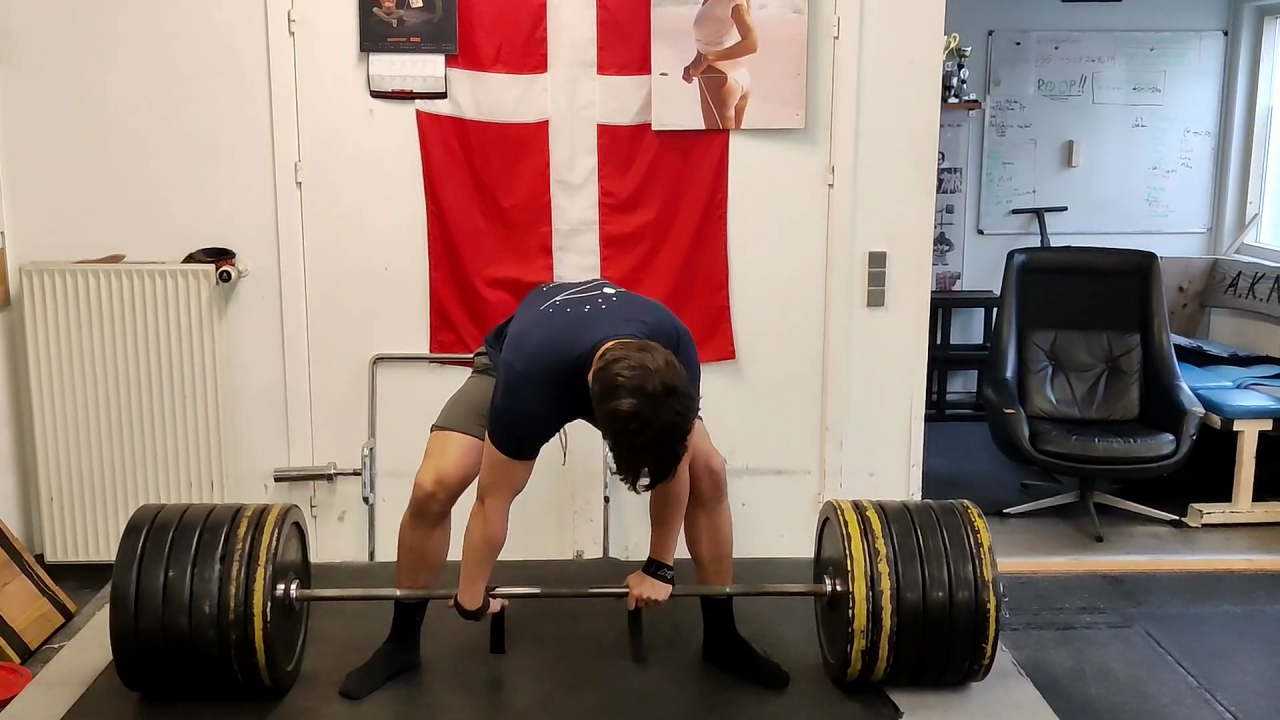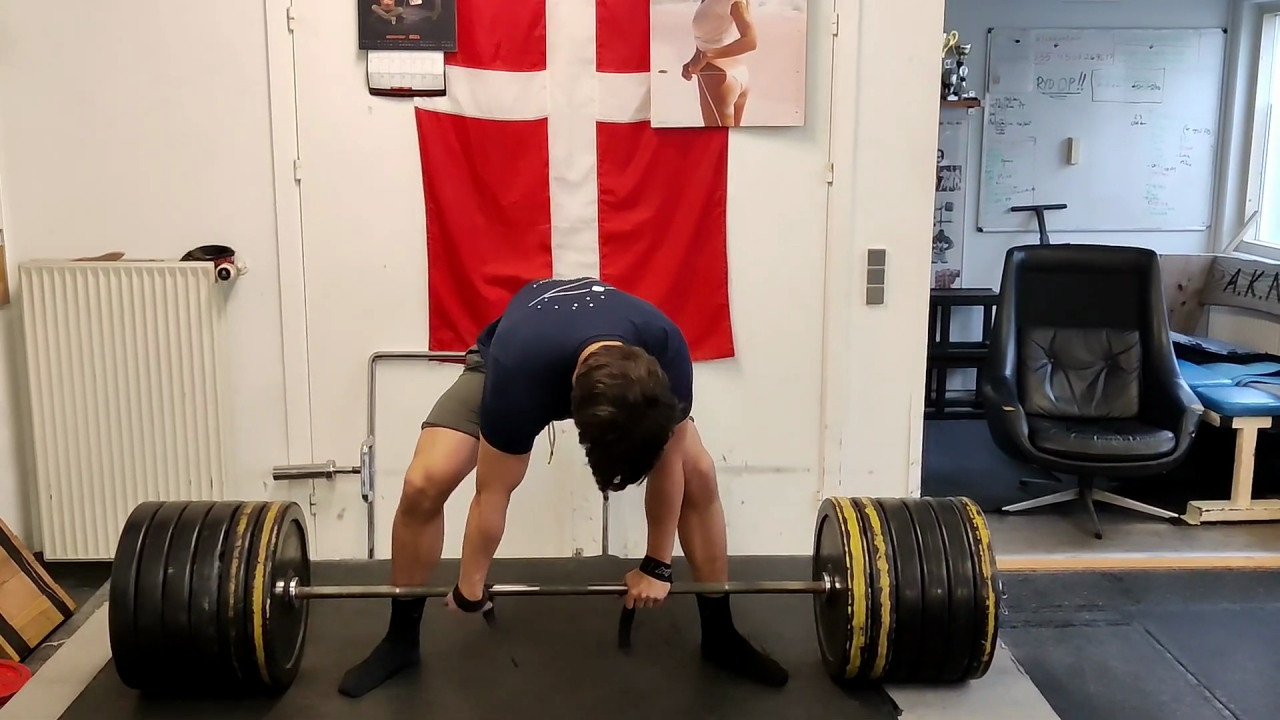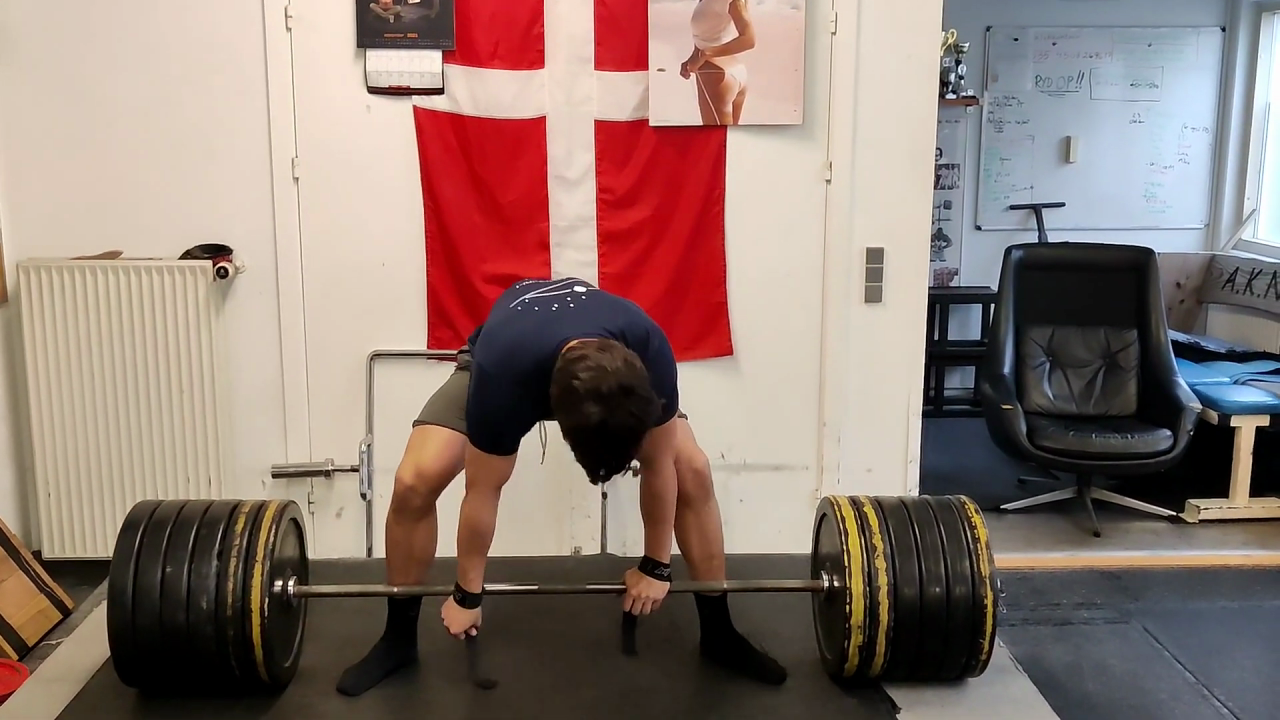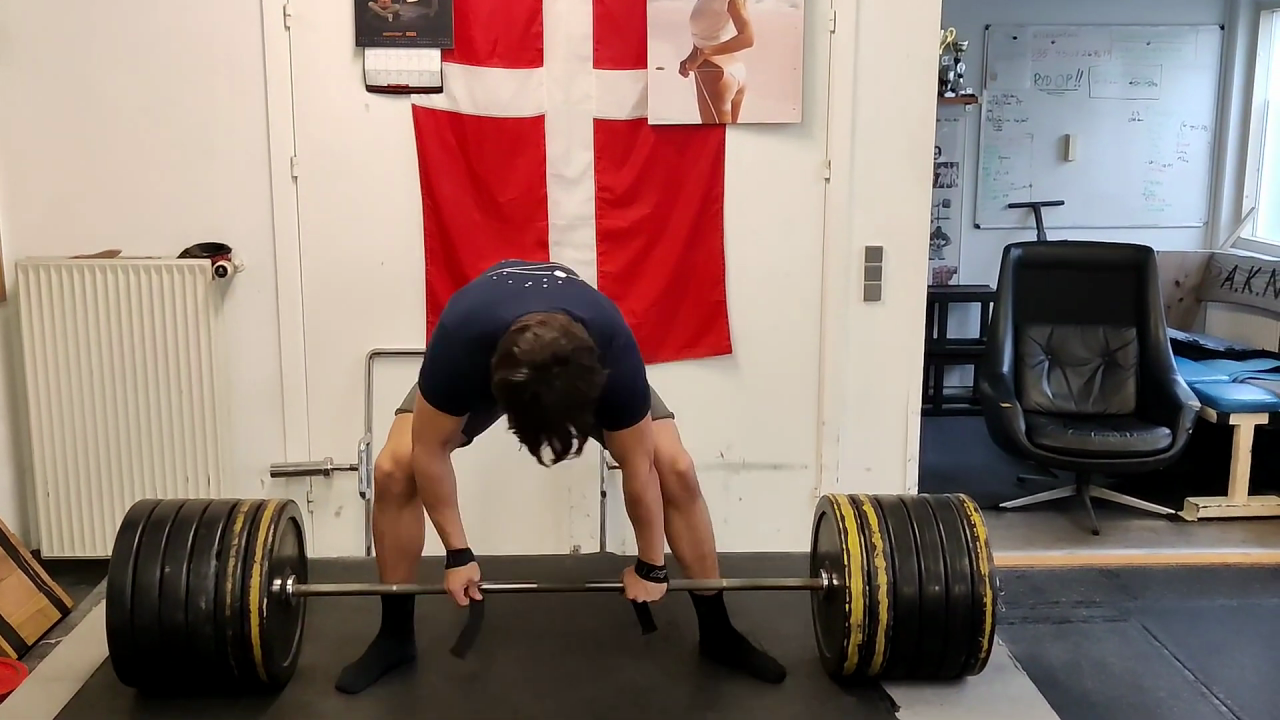
dt=0.2s
person 1, frame 1
left shoulder: (675, 355)
right shoulder: (529, 377)
left elbow: (673, 466)
right elbow: (494, 502)
left wrist: (660, 567)
right wrist: (470, 600)
right hip: (512, 363)
left knee: (707, 471)
right knee: (433, 487)
left ankle: (722, 637)
right ankle: (402, 641)
person 1, frame 2
left shoulder: (664, 353)
right shoulder: (517, 376)
left elbow: (667, 465)
right elbow: (493, 495)
left wrist: (657, 566)
right wrist: (469, 595)
right hip: (511, 360)
left knee: (697, 472)
right knee: (424, 483)
left ankle: (719, 635)
right ankle: (401, 639)
person 1, frame 3
left shoulder: (649, 355)
right shoulder: (500, 374)
left elbow: (661, 465)
right elbow: (482, 492)
left wrist: (655, 566)
right wrist: (469, 593)
left hip: (612, 372)
right hip: (510, 363)
left knee: (691, 470)
right knee: (414, 480)
left ankle: (719, 633)
right ankle: (399, 638)
person 1, frame 4
left shoulder: (613, 349)
right shoulder: (459, 335)
left elbow: (639, 465)
right elbow: (427, 452)
left wrist: (651, 565)
right wrist: (458, 555)
left hip: (585, 353)
right hip: (480, 346)
left knee: (674, 469)
right knee: (393, 468)
left ankle: (717, 632)
right ankle: (396, 634)
